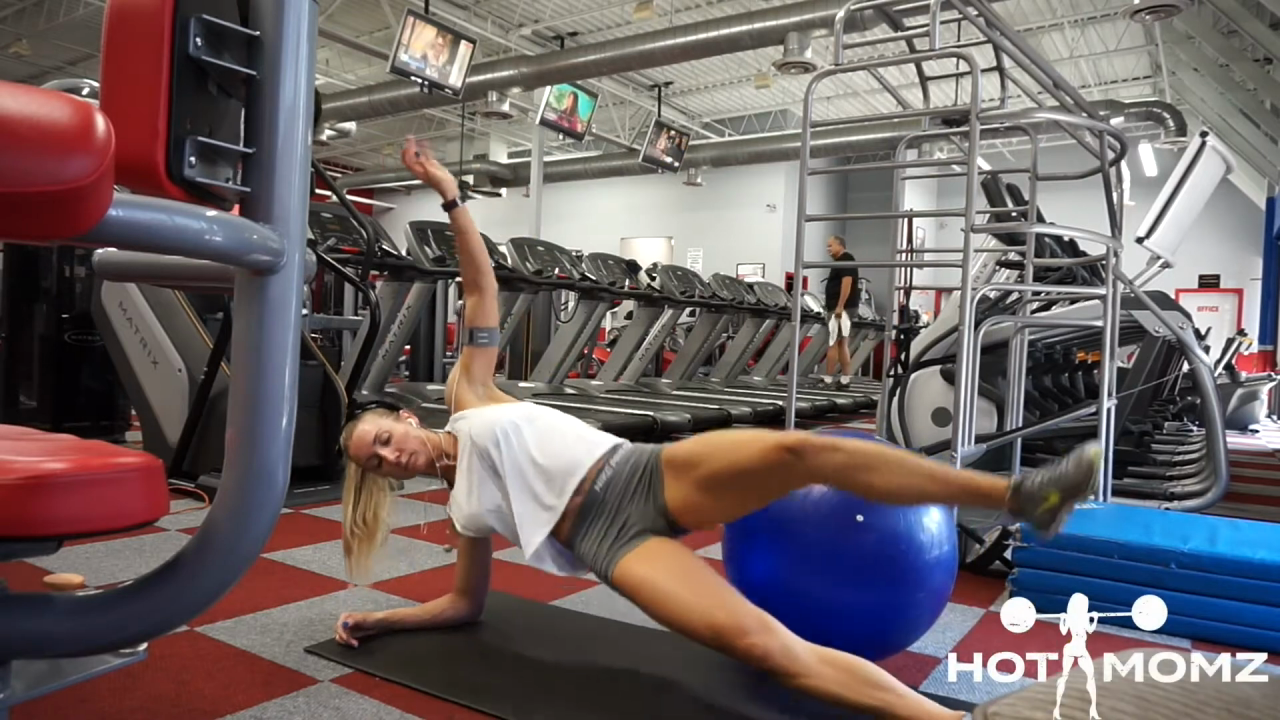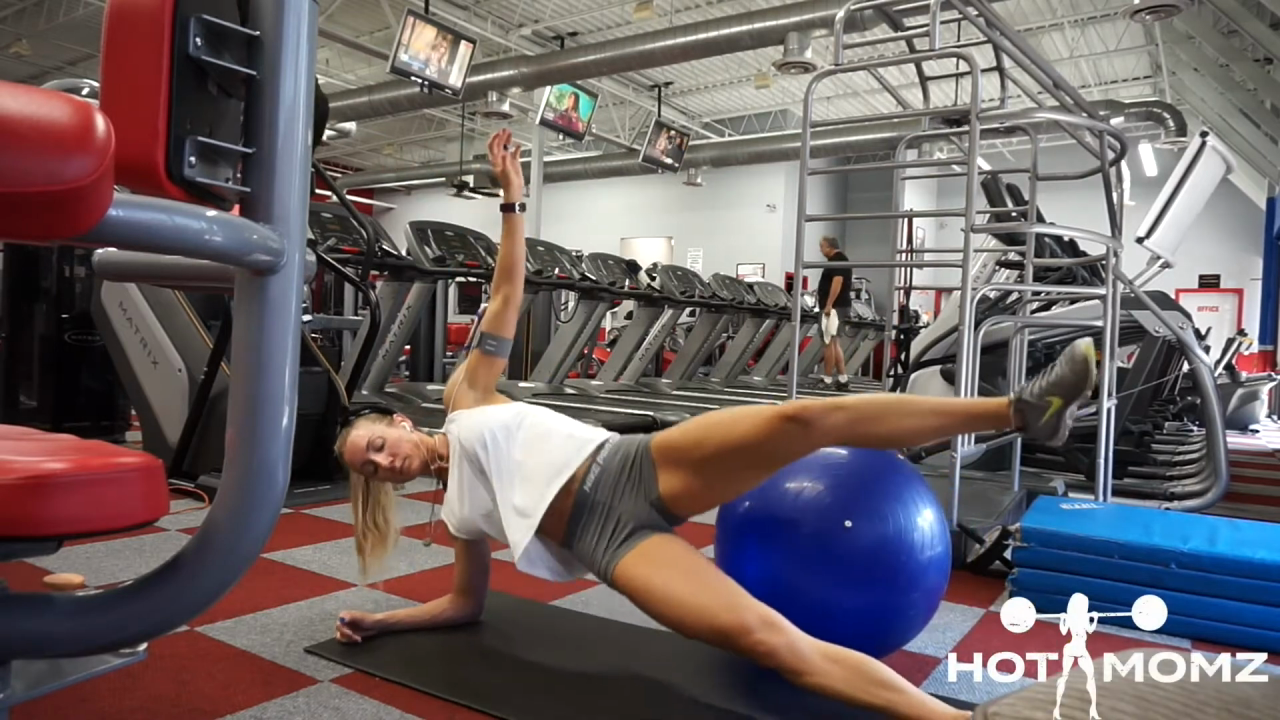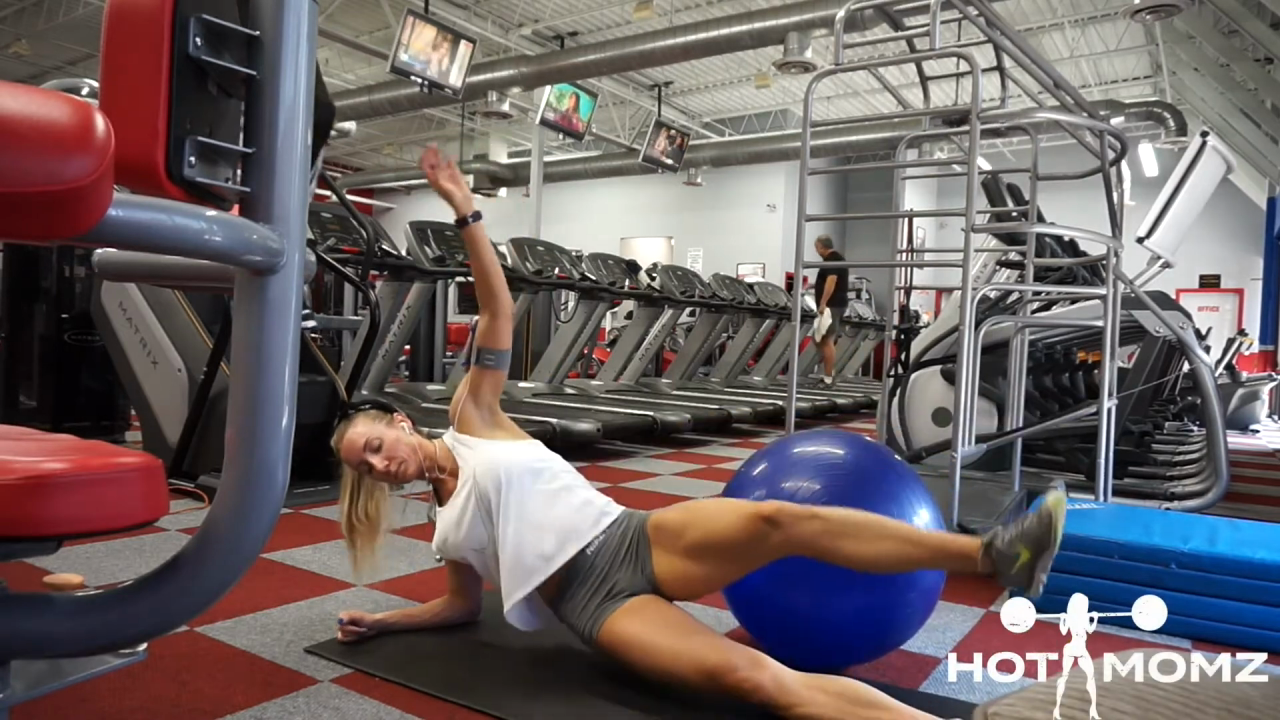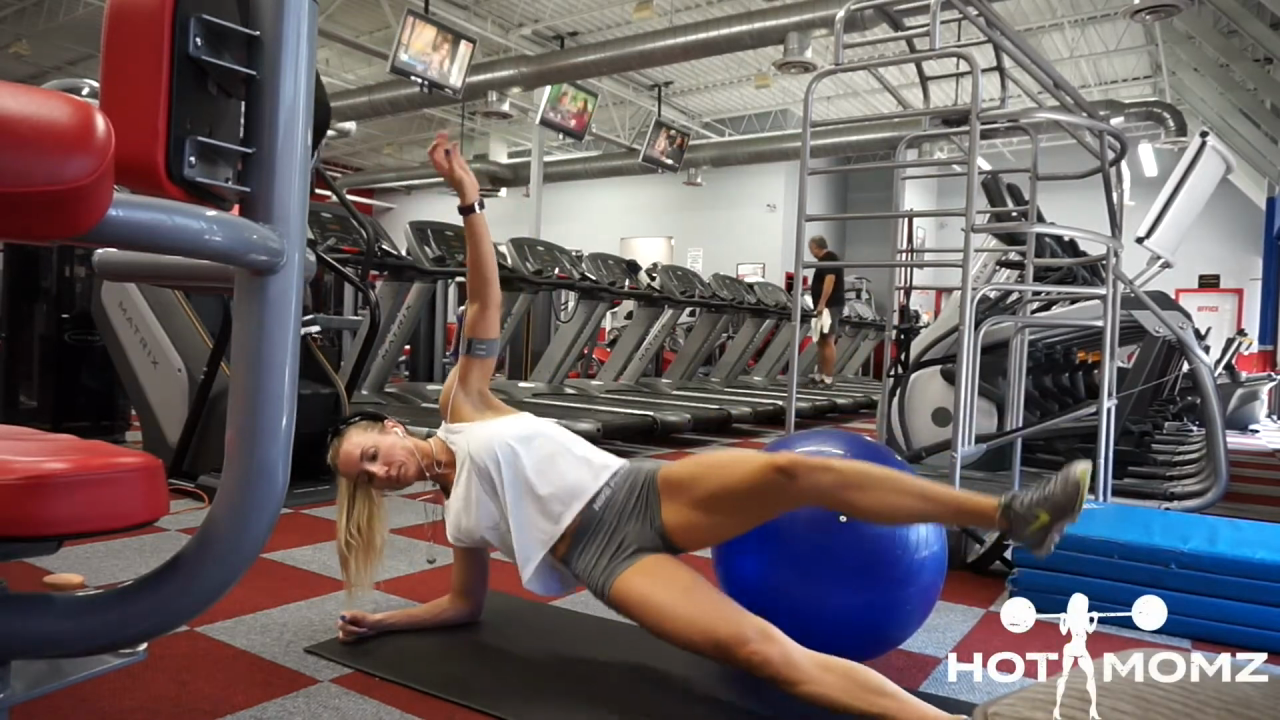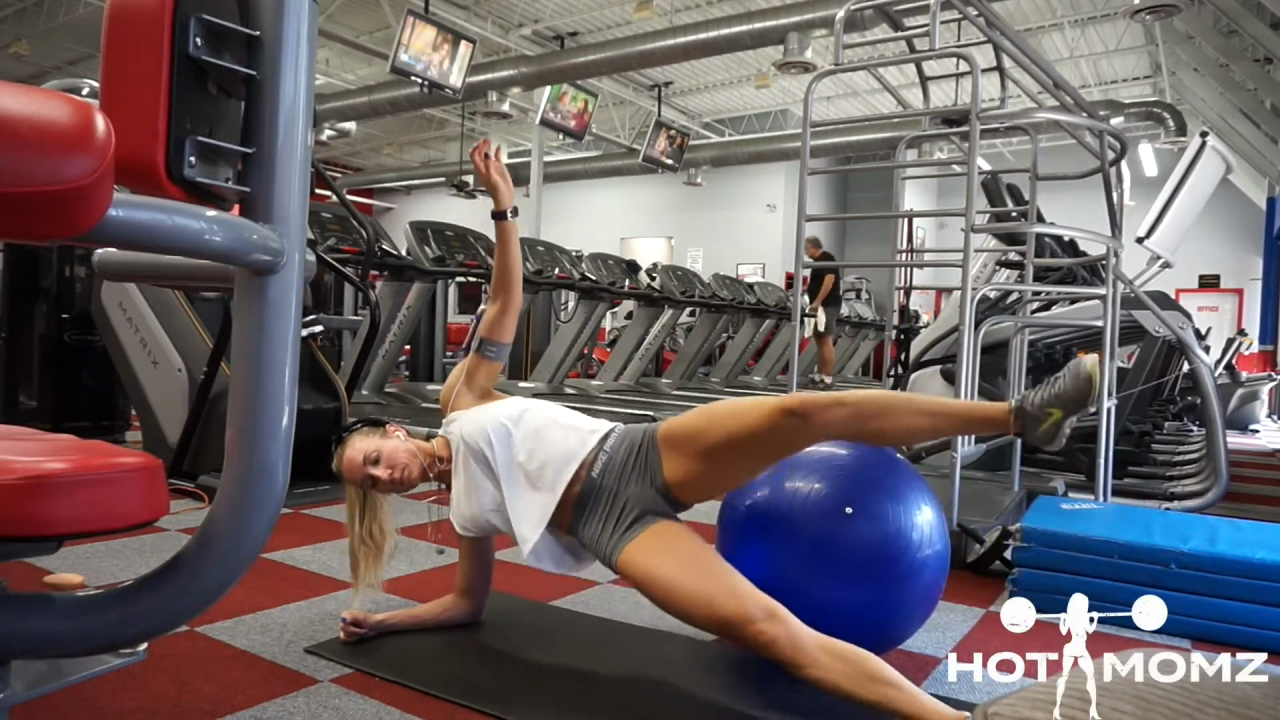
dt=0.3s
person 1, frame 1
left shoulder: (465, 393)
right shoulder: (464, 505)
left elbow: (481, 292)
right elbow: (466, 604)
left wrist: (452, 196)
right wrist: (378, 621)
left hip: (648, 476)
right hip: (615, 537)
left knee: (802, 451)
right knee: (763, 644)
left ankle: (1016, 495)
person 1, frame 2
left shoulder: (464, 395)
right shoulder: (459, 507)
left elbow: (508, 294)
right elbow: (466, 604)
left wrist: (511, 196)
right wrist: (378, 621)
left hip: (639, 468)
right hip: (611, 534)
left knee: (804, 420)
right knee: (767, 639)
left ankle: (1016, 408)
person 1, frame 3
left shoulder: (471, 419)
right shoulder: (446, 529)
left elbow: (498, 307)
right elbow: (461, 607)
left wrist: (467, 215)
right wrist: (377, 622)
left hip: (633, 538)
right hip: (600, 603)
left knee: (780, 520)
left ankle: (992, 554)
person 1, frame 4
left shoulder: (461, 404)
right shoulder: (457, 517)
left elbow: (486, 299)
right elbow: (465, 606)
left wrist: (468, 201)
right wrist: (378, 621)
left hip: (643, 493)
right hip: (611, 559)
left knee: (792, 471)
right knee: (761, 649)
left ankle: (1007, 514)
person 1, frame 5
left shoulder: (461, 395)
right shoulder: (462, 510)
left elbow: (507, 299)
right elbow: (468, 603)
left wrist: (502, 203)
right wrist: (380, 621)
left hip: (641, 457)
right hip: (613, 526)
left knee: (802, 410)
right knee: (770, 631)
left ankle: (1017, 414)
